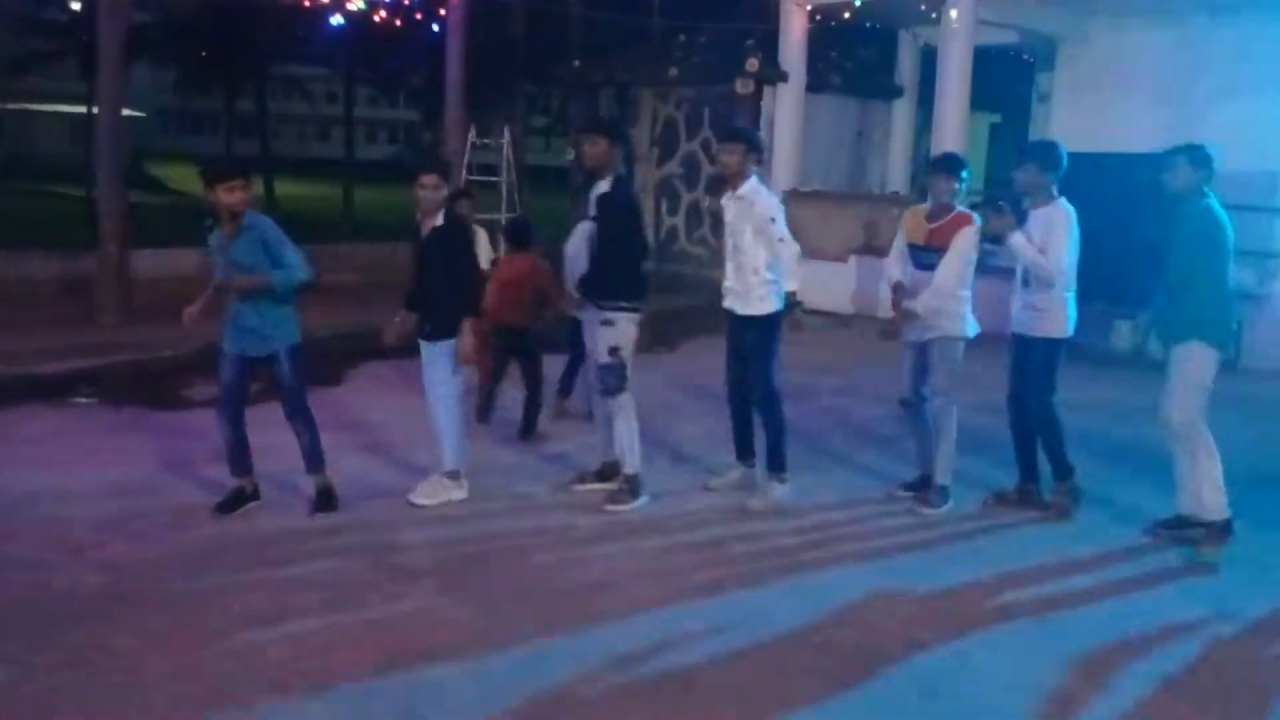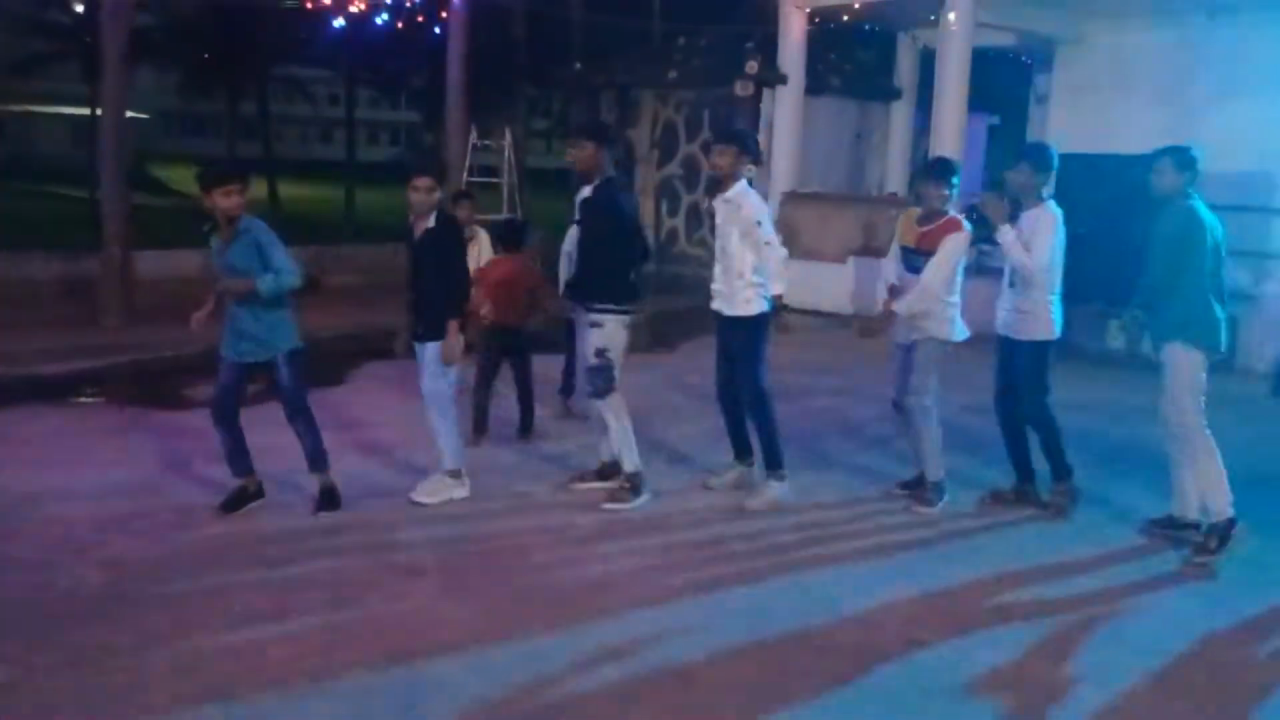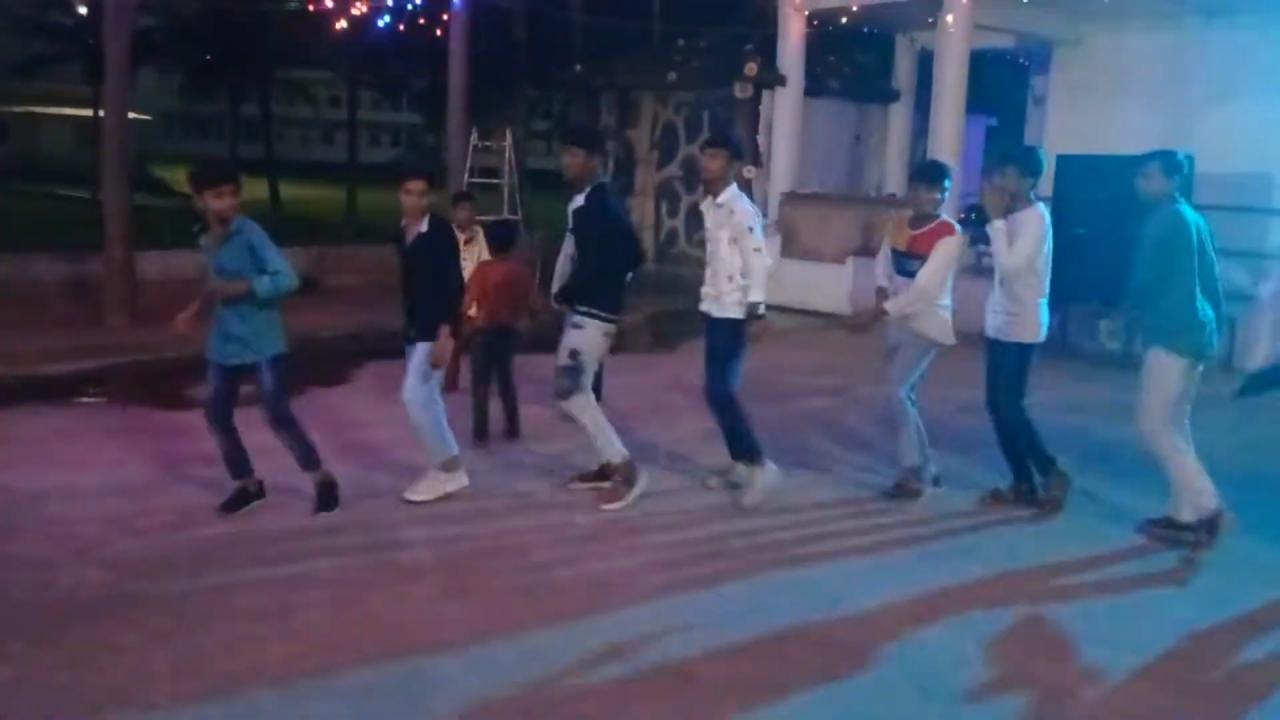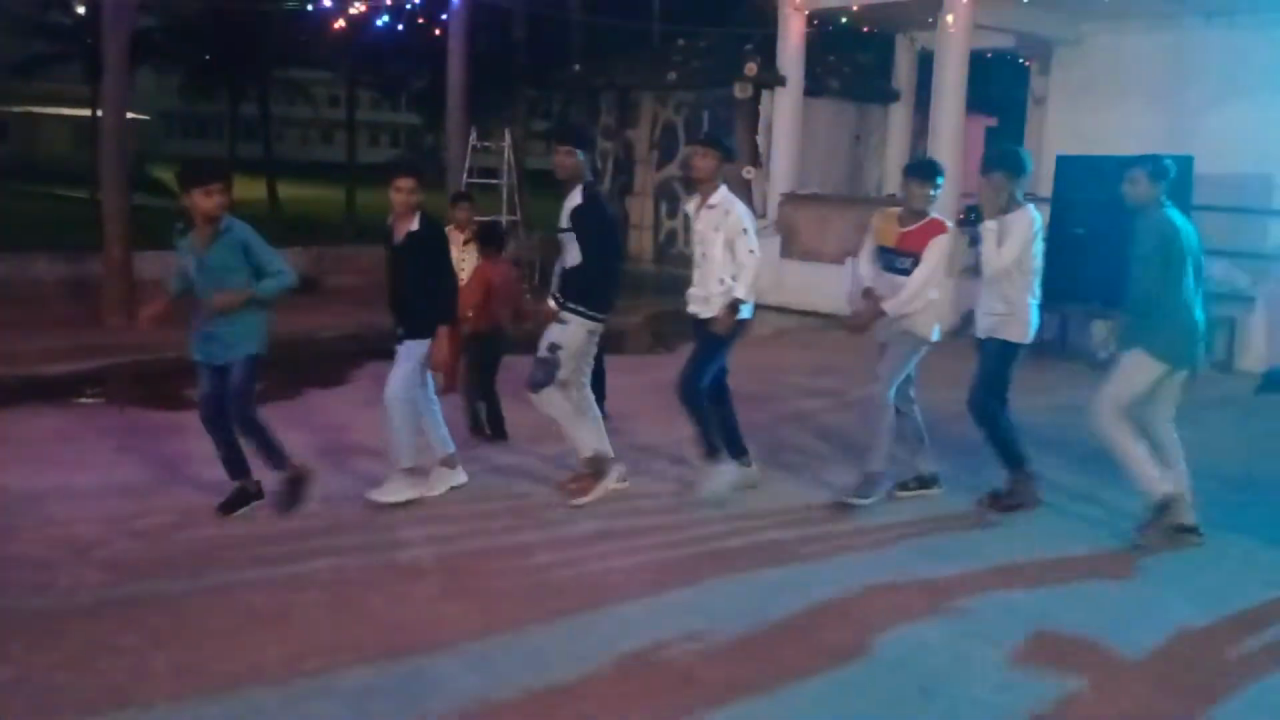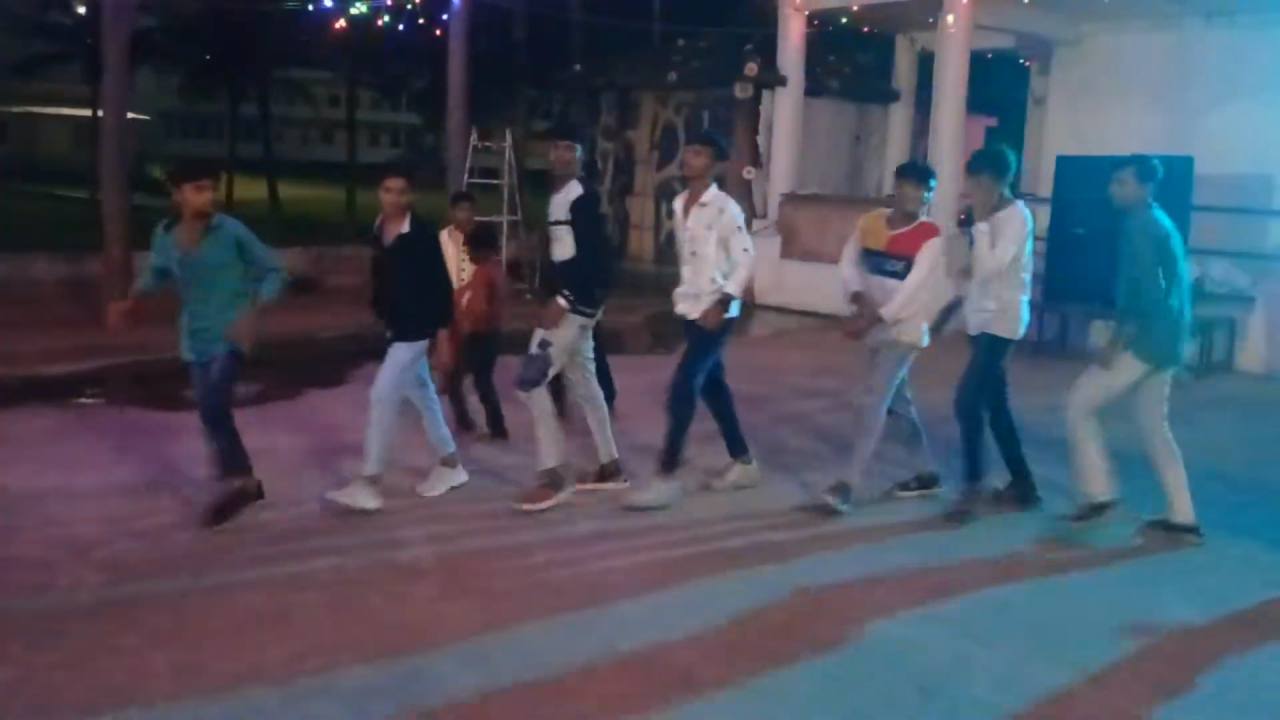
dt=0.1s
person 1, frame 1
left shoulder: (1199, 214)
right shoulder: (1209, 212)
left elbow: (1180, 275)
left wrist: (1155, 313)
left hip: (1198, 329)
right hip: (1199, 326)
left knee: (1183, 418)
right knee: (1183, 418)
left ankle: (1217, 514)
right ankle: (1193, 511)
person 1, frame 2
left shoulder: (1177, 216)
right shoulder: (1202, 215)
left elbow: (1158, 276)
right elbow: (1214, 279)
left wrist: (1137, 308)
left hip: (1185, 330)
right hip: (1191, 329)
left knee: (1187, 424)
right knee: (1180, 422)
left ankle: (1221, 516)
right ankle: (1185, 513)
person 1, frame 3
left shoulder: (1162, 219)
right shoulder: (1192, 220)
left elbow: (1144, 280)
right elbow: (1209, 279)
left wrist: (1128, 315)
right wrist: (1209, 328)
left hip: (1172, 334)
right hip: (1196, 332)
left knee: (1154, 424)
right knee: (1172, 422)
left ankle: (1206, 506)
right ankle: (1184, 515)
person 1, frame 4
left shoulder: (1151, 224)
right shoulder: (1179, 223)
left elbow: (1146, 290)
right elbow: (1193, 285)
left wrist: (1123, 329)
right wrist: (1194, 340)
left hip: (1158, 337)
right hip: (1183, 338)
left knee: (1107, 412)
right knee: (1157, 425)
left ankle: (1163, 493)
right ankle: (1181, 518)
person 1, frame 5
left shoulder: (1140, 227)
right shoulder: (1158, 223)
left elbow: (1145, 292)
right elbow: (1173, 286)
left wrist: (1116, 342)
left hip: (1145, 340)
right hip: (1167, 341)
left knee: (1079, 404)
right knee: (1152, 425)
left ankle: (1098, 493)
right ankle: (1182, 517)
person 2, frame 1
left shoulder: (263, 227)
right shoulder: (216, 235)
left elbow: (301, 272)
left wrist: (252, 282)
right wrist: (202, 302)
left hip: (277, 333)
right hip: (238, 336)
left knee: (295, 406)
right knee: (229, 407)
left ankle: (321, 482)
right ankle: (246, 485)
person 2, frame 2
left shoulder: (257, 232)
right shoulder: (216, 240)
left elbow: (290, 279)
left wrist: (243, 286)
right wrist: (211, 306)
left hip: (276, 338)
right hip: (236, 341)
left knee: (296, 409)
right knee: (222, 410)
left ankle: (325, 482)
right ankle: (249, 483)
person 2, frame 3
left shoulder: (250, 234)
right shoulder: (207, 241)
left elbow: (284, 280)
left wrist: (237, 288)
right wrist: (197, 308)
left hip: (262, 341)
right hip: (223, 341)
left knee: (278, 415)
right knee: (216, 412)
left ankle: (323, 479)
right ankle: (248, 483)
person 2, frame 4
left shoulder: (240, 233)
right shoulder: (187, 241)
left elbow: (285, 276)
left wrist: (239, 297)
right wrist: (161, 304)
left hip: (243, 340)
right hip: (208, 342)
left knee: (240, 414)
right knee: (211, 414)
left ankle: (291, 472)
right ankle: (245, 484)
person 2, frame 5
left shoulder: (232, 231)
right shoulder: (167, 235)
left elbow: (273, 273)
right elbow: (155, 272)
left wrist: (249, 315)
right wrist: (129, 303)
left hip: (227, 336)
right hip: (195, 337)
left knee: (211, 407)
right knee: (214, 409)
left ankle: (234, 486)
right ankle: (245, 483)
